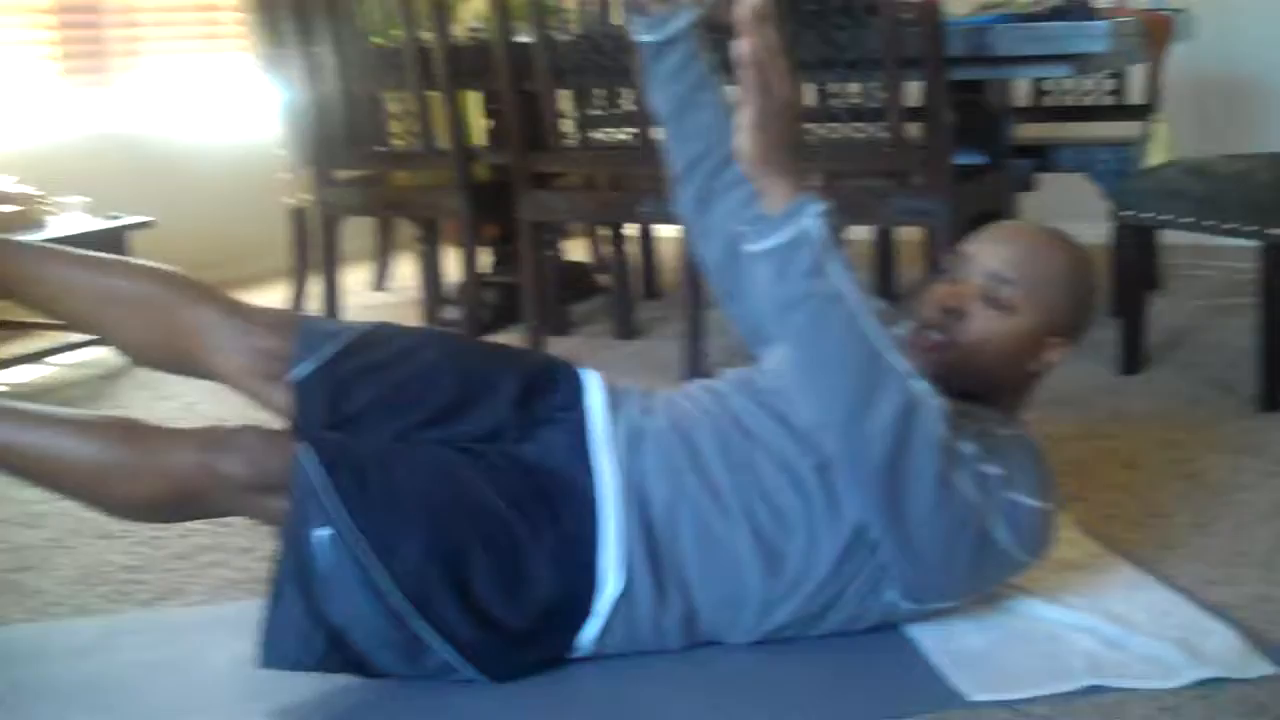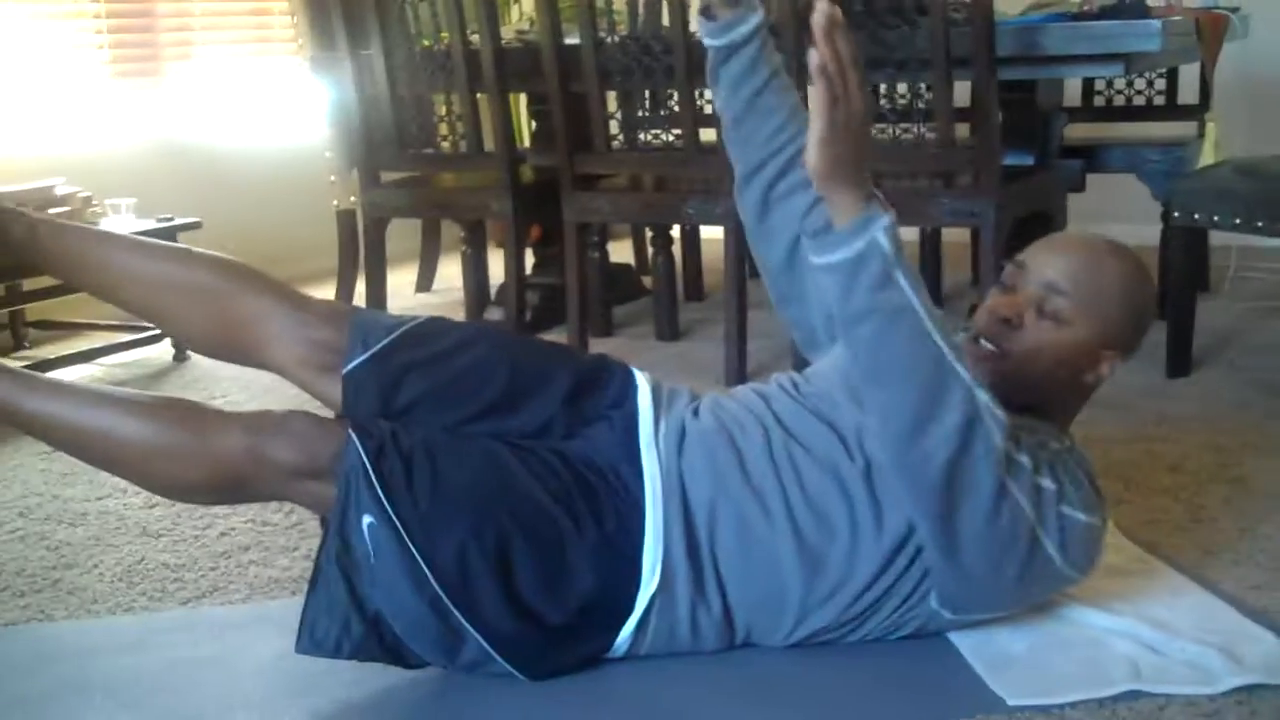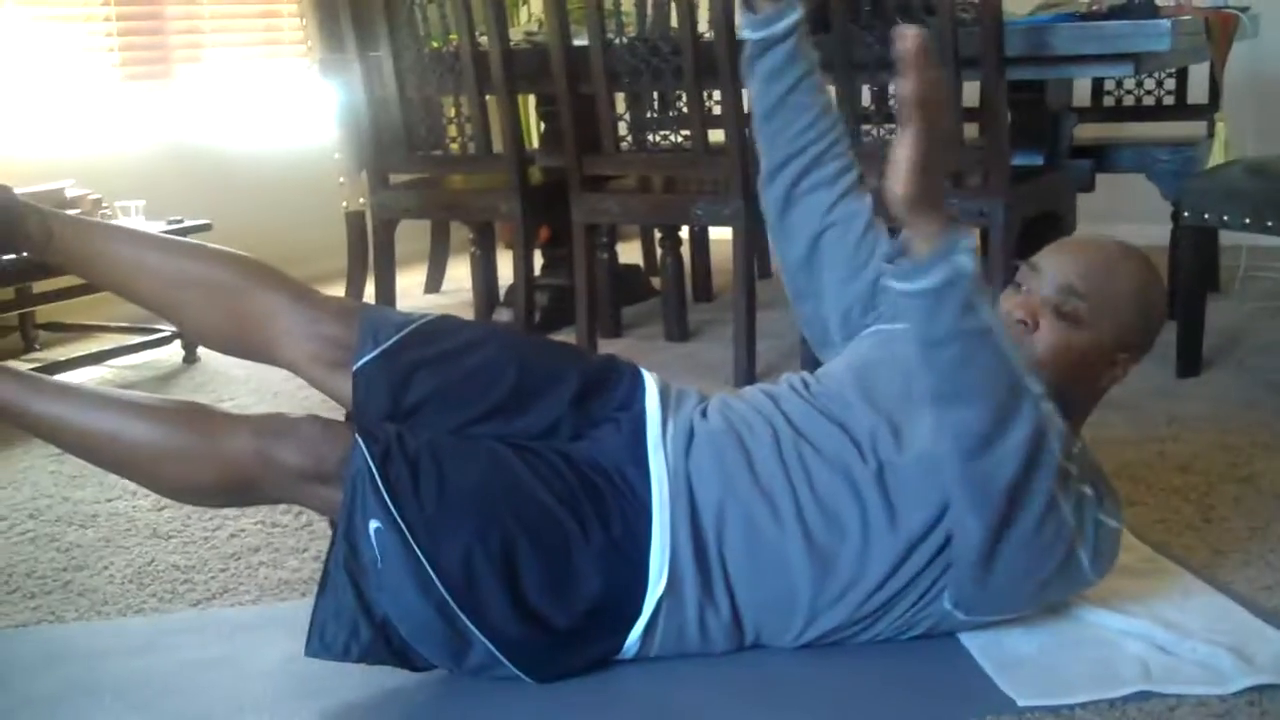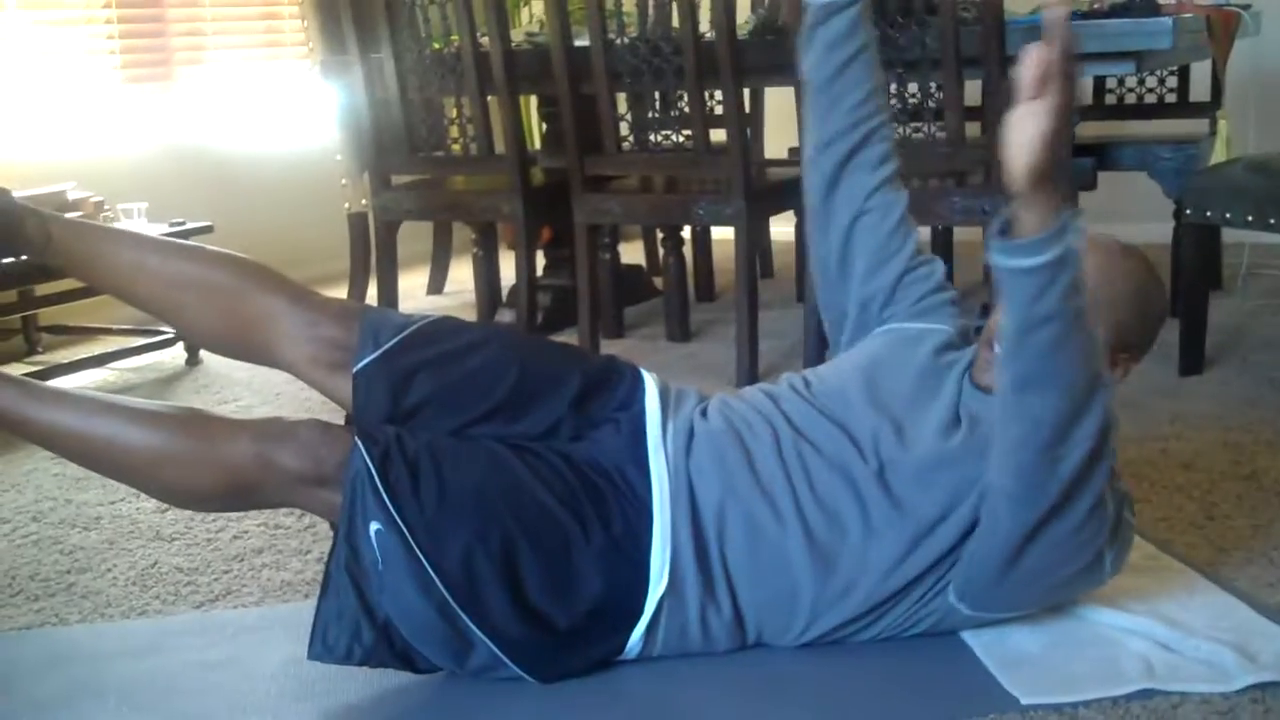
dt=0.2s
person 1, frame 1
left shoulder: (992, 508)
right shoulder: (886, 352)
left elbow: (880, 442)
right elbow: (725, 211)
left wrist: (783, 189)
left hip: (585, 562)
right hip: (584, 418)
left knee: (238, 467)
right knee: (246, 342)
person 1, frame 2
left shoulder: (1047, 522)
right shoulder: (924, 350)
left elbow: (936, 454)
right elbow: (783, 202)
left wrist: (853, 202)
left hip: (620, 560)
right hip: (630, 420)
left knee: (277, 450)
right knee: (296, 331)
person 1, frame 3
left shoulder: (1058, 525)
right shoulder: (918, 331)
left elbow: (987, 453)
right elbow: (812, 194)
left wrist: (928, 228)
left hip: (628, 562)
right hip: (639, 422)
left knee: (289, 454)
right knee: (308, 330)
person 1, frame 4
left shoulder: (1065, 526)
right shoulder: (926, 330)
left elbow: (1051, 416)
right elbow: (851, 176)
left wrist: (1030, 209)
left hip: (630, 560)
right hip: (638, 420)
left knee: (286, 458)
right knee: (309, 331)
